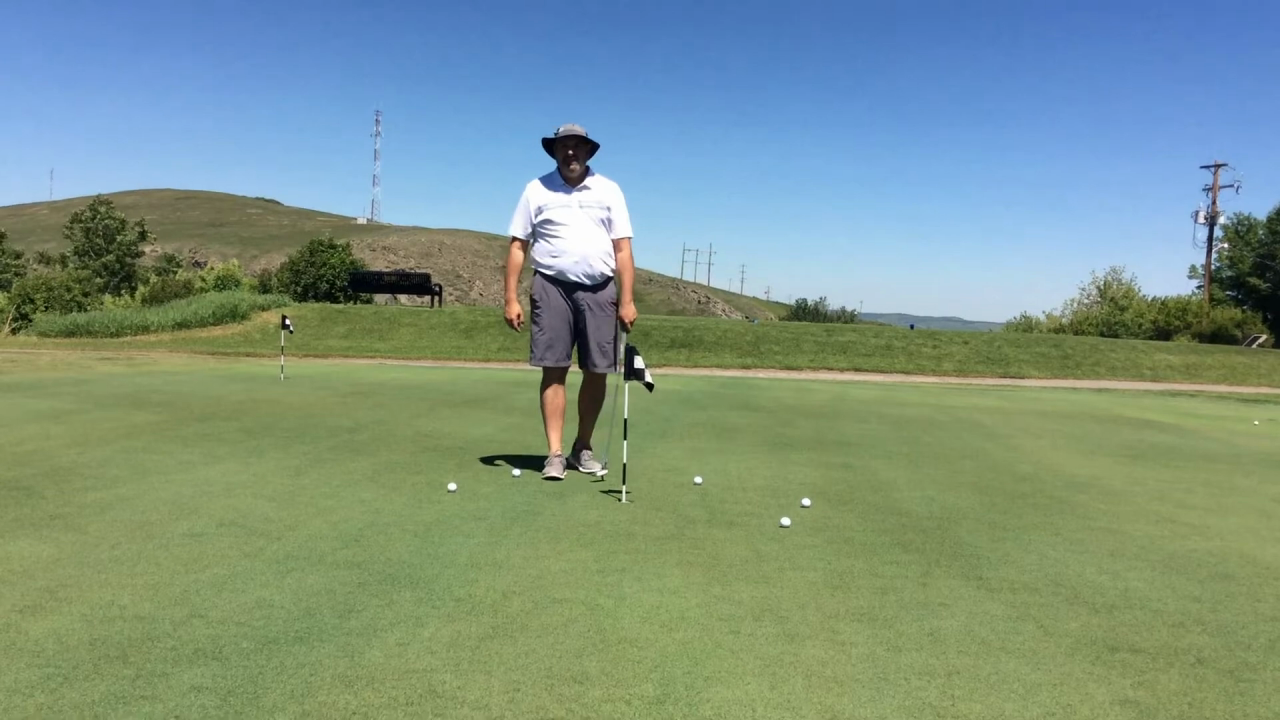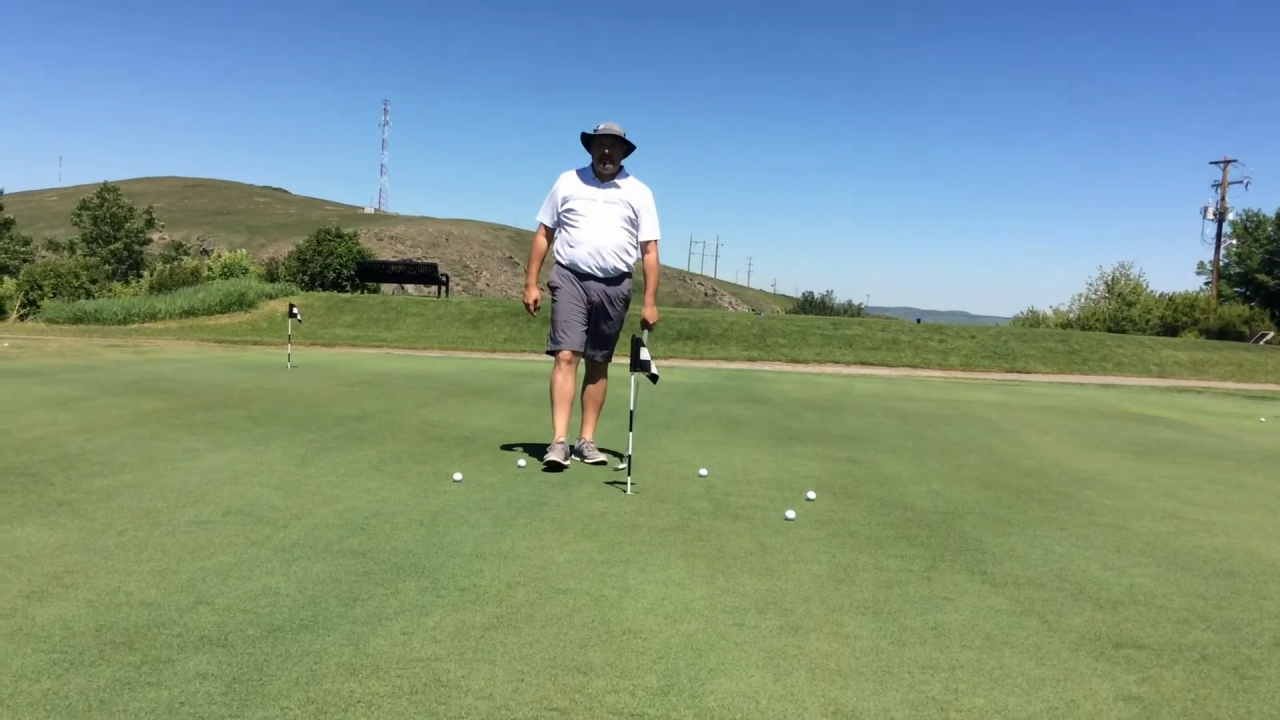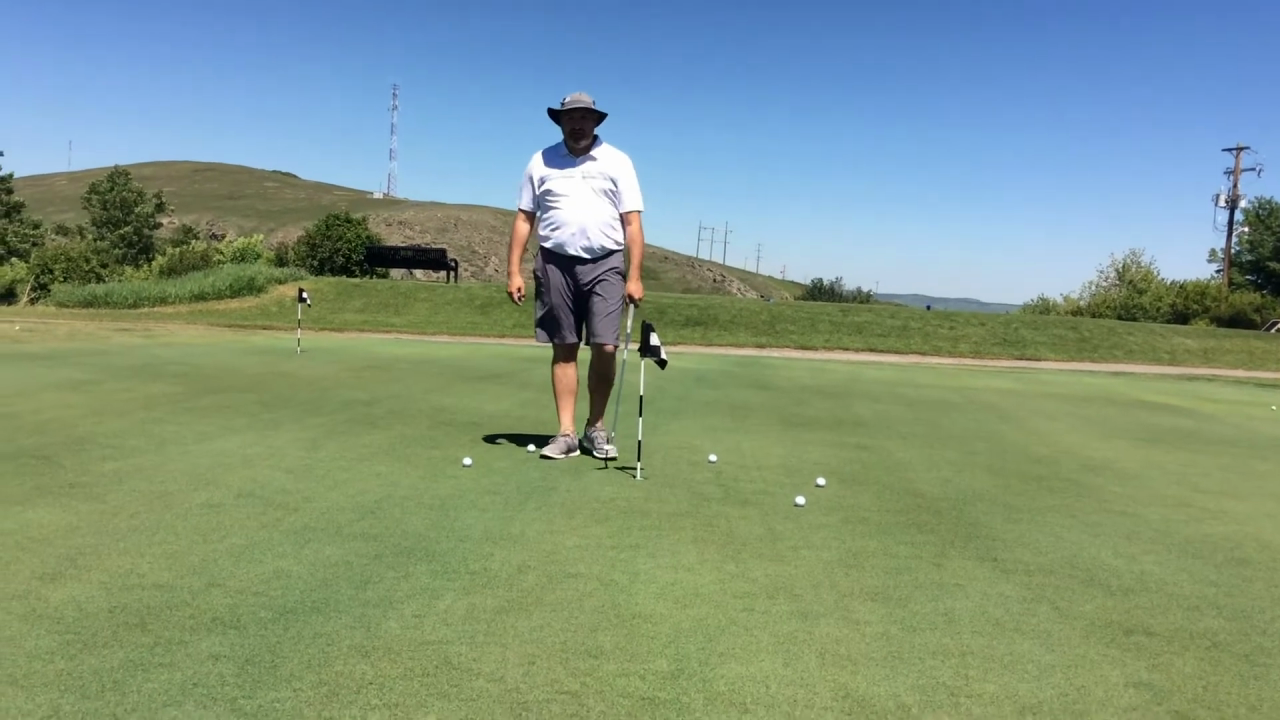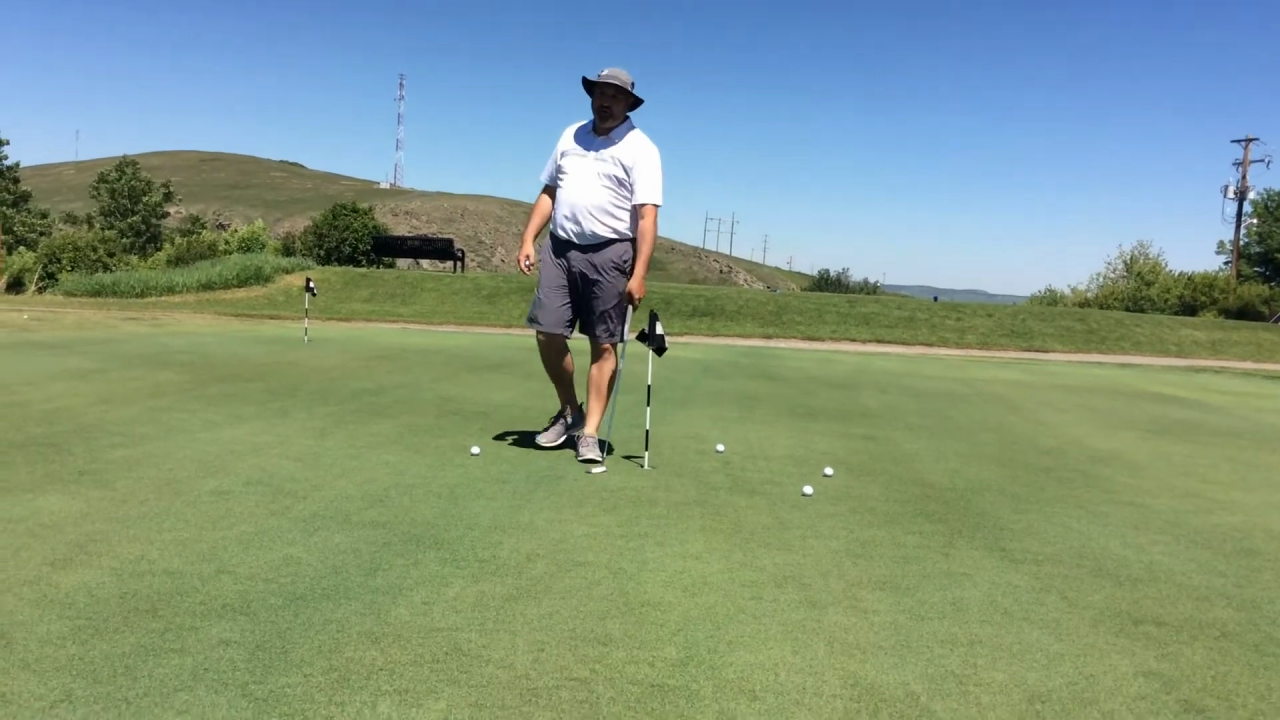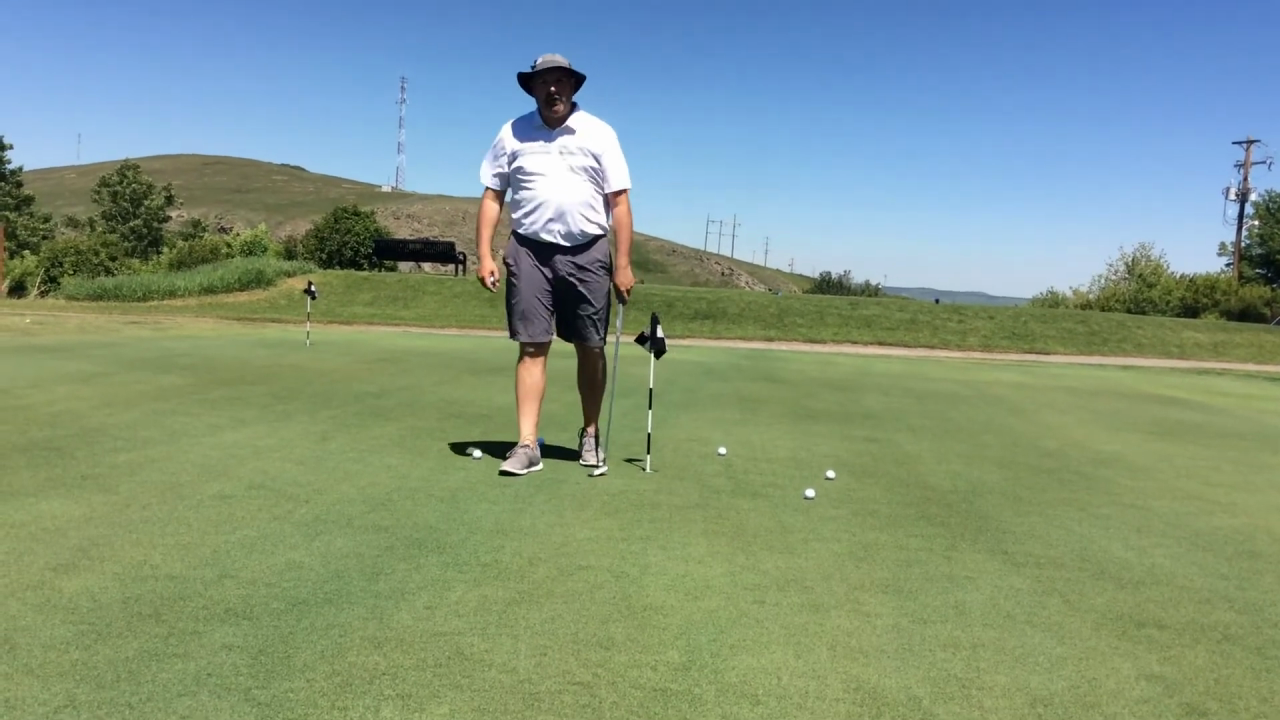
dt=1s
person 1, frame 1
left shoulder: (609, 190)
right shoulder: (536, 190)
left elbow: (623, 248)
right elbow: (517, 246)
left wrist: (627, 300)
right wrist: (511, 298)
left hip: (599, 291)
right hip: (552, 288)
left knee: (598, 372)
right knee: (554, 371)
left ankle: (582, 446)
right ankle: (555, 453)
person 1, frame 2
left shoulder: (639, 192)
right shoulder: (568, 183)
left elbow: (649, 250)
right elbow: (543, 234)
left wrist: (650, 302)
right wrist: (531, 283)
left hip: (614, 286)
right hip: (570, 279)
left knee: (598, 364)
right knee: (566, 356)
left ankle: (586, 440)
right ankle: (559, 441)
person 1, frame 3
left shoulder: (617, 162)
right shoulder: (541, 162)
left elbow: (632, 222)
right elbow: (524, 218)
left wrist: (635, 276)
right wrist: (514, 270)
left hip: (605, 265)
right hip: (556, 264)
left knee: (605, 347)
right knee: (564, 350)
left ankle: (595, 428)
right ankle: (566, 433)
person 1, frame 4
left shoulder: (640, 148)
right shoulder: (571, 136)
left elbow: (647, 215)
right elbow: (548, 192)
left wrist: (639, 274)
right wrist: (528, 239)
left hip: (608, 254)
right hip: (559, 248)
left knee: (604, 344)
right knee: (548, 334)
left ankle: (590, 434)
right ankle: (570, 410)
person 1, frame 5
left shoulder: (599, 133)
right shoulder: (512, 133)
left elbow: (619, 202)
right elbow: (492, 196)
left wrist: (622, 264)
right wrist: (484, 254)
left hip: (587, 254)
right hip: (530, 252)
left knee: (590, 348)
right knee: (531, 348)
left ankle: (590, 432)
right ankle: (527, 445)
